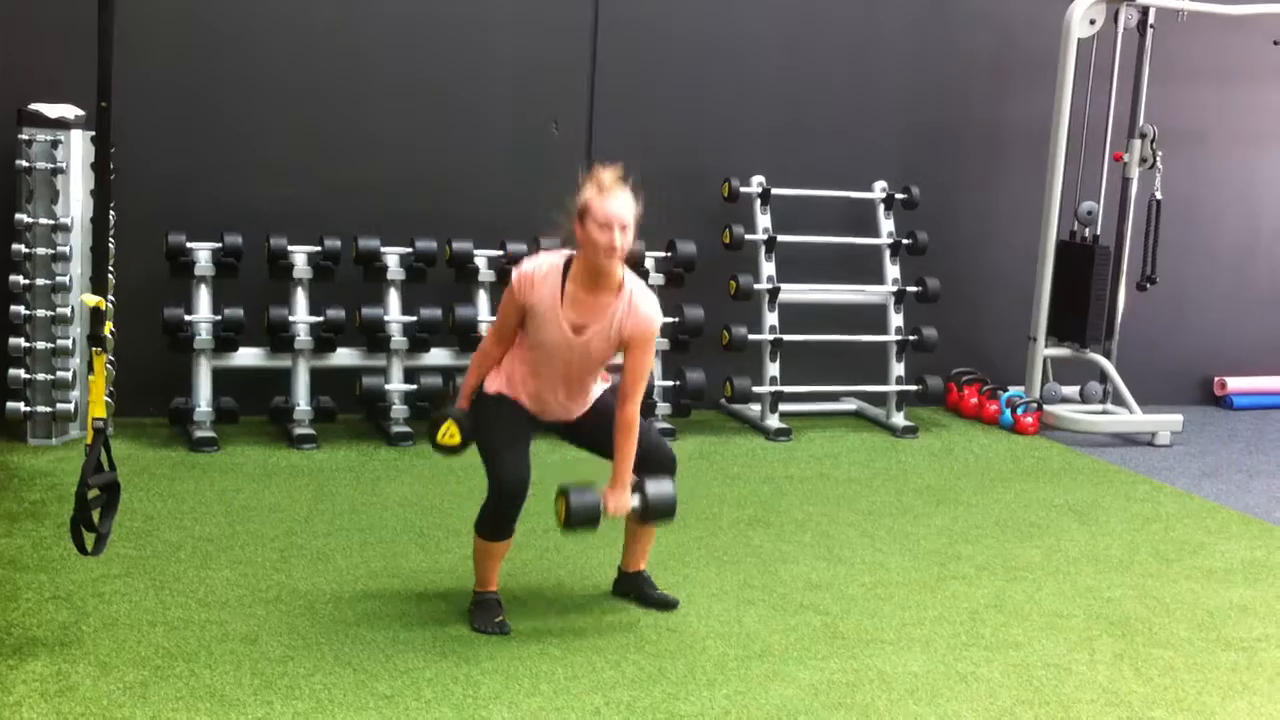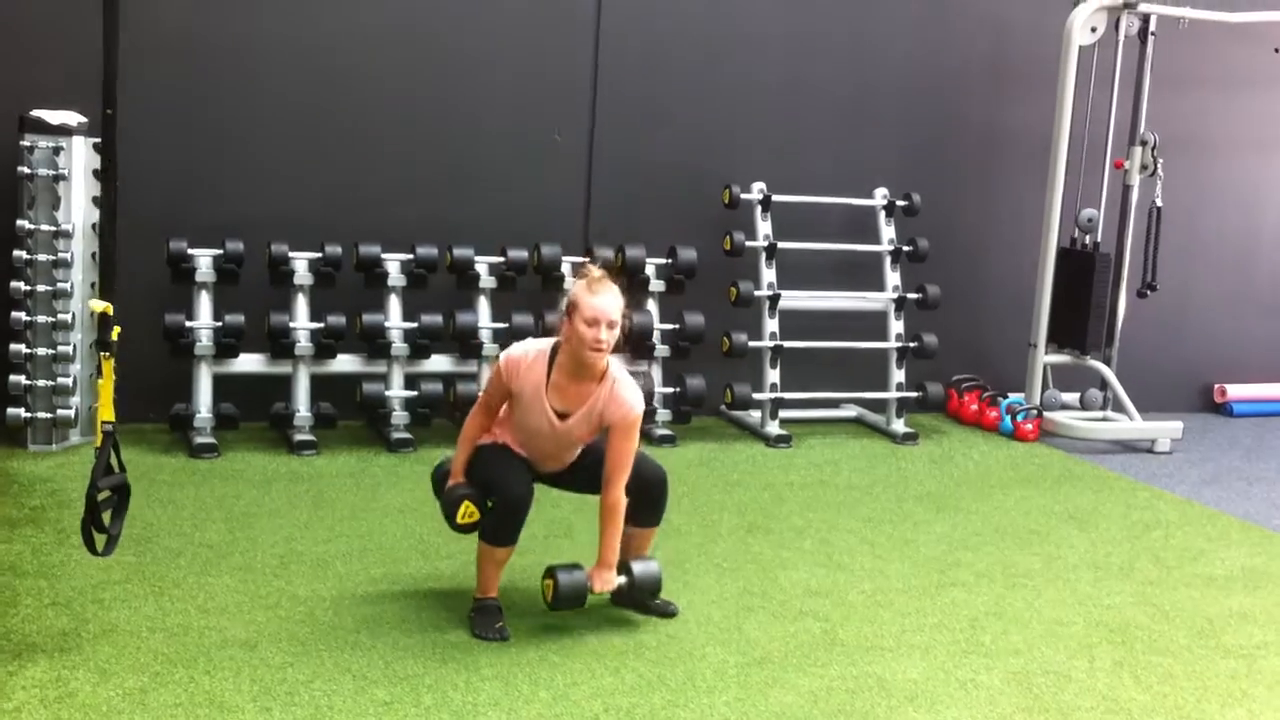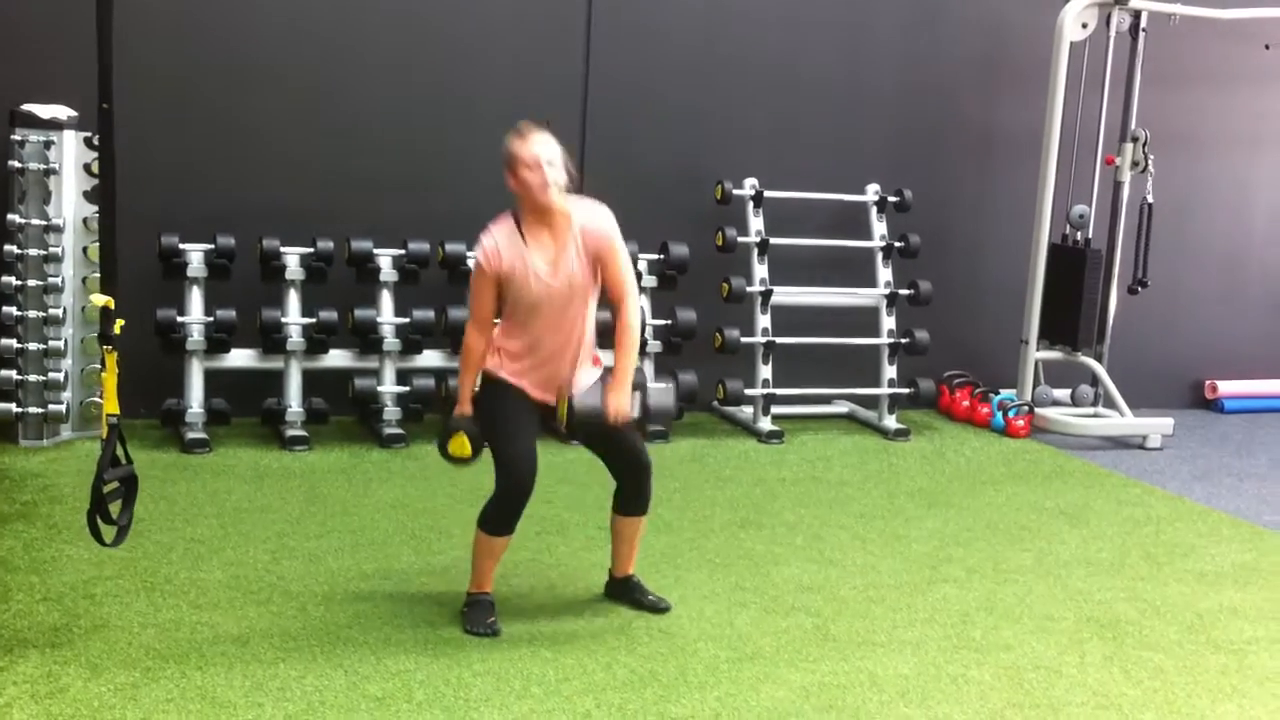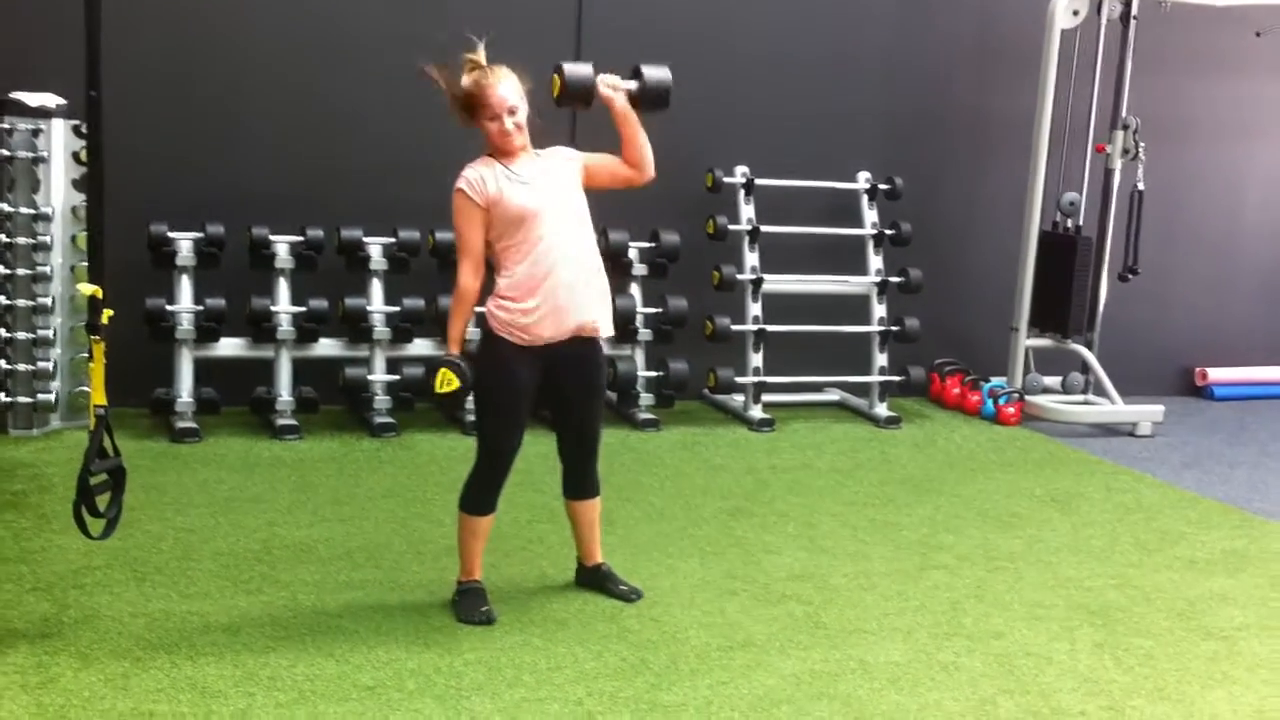
dt=0.5s
person 1, frame 1
left shoulder: (640, 306)
right shoulder: (533, 275)
left elbow: (628, 403)
right elbow: (497, 341)
left wrist: (618, 485)
right wrist: (463, 402)
left hip: (582, 402)
right hip: (511, 397)
left knee: (659, 462)
right knee: (509, 484)
left ankle: (633, 575)
right ankle: (484, 595)
person 1, frame 2
left shoulder: (624, 395)
right shoulder: (520, 361)
left elbow: (614, 489)
right elbow: (483, 414)
left wrist: (606, 566)
right wrist: (456, 471)
left hip: (569, 458)
right hip: (503, 450)
left knee: (650, 481)
right knee: (514, 493)
left ankle: (628, 586)
right ankle: (485, 600)
person 1, frame 3
left shoulder: (593, 221)
right shoulder: (497, 245)
left elbow: (627, 305)
right elbow: (479, 330)
left wrist: (621, 383)
right wrist: (465, 400)
left hip: (579, 376)
right hip: (512, 382)
left knee: (636, 466)
right knee: (517, 479)
left ankle: (622, 578)
right ankle: (478, 596)
person 1, frame 4
left shoulder: (560, 162)
right shoulder: (476, 180)
left elbow: (640, 171)
right elbow: (468, 272)
left wrist: (617, 102)
right wrist: (453, 348)
left hip: (581, 336)
right hip: (514, 342)
left knee: (583, 455)
right knee: (494, 463)
left ankle: (592, 566)
right ankle: (469, 584)
